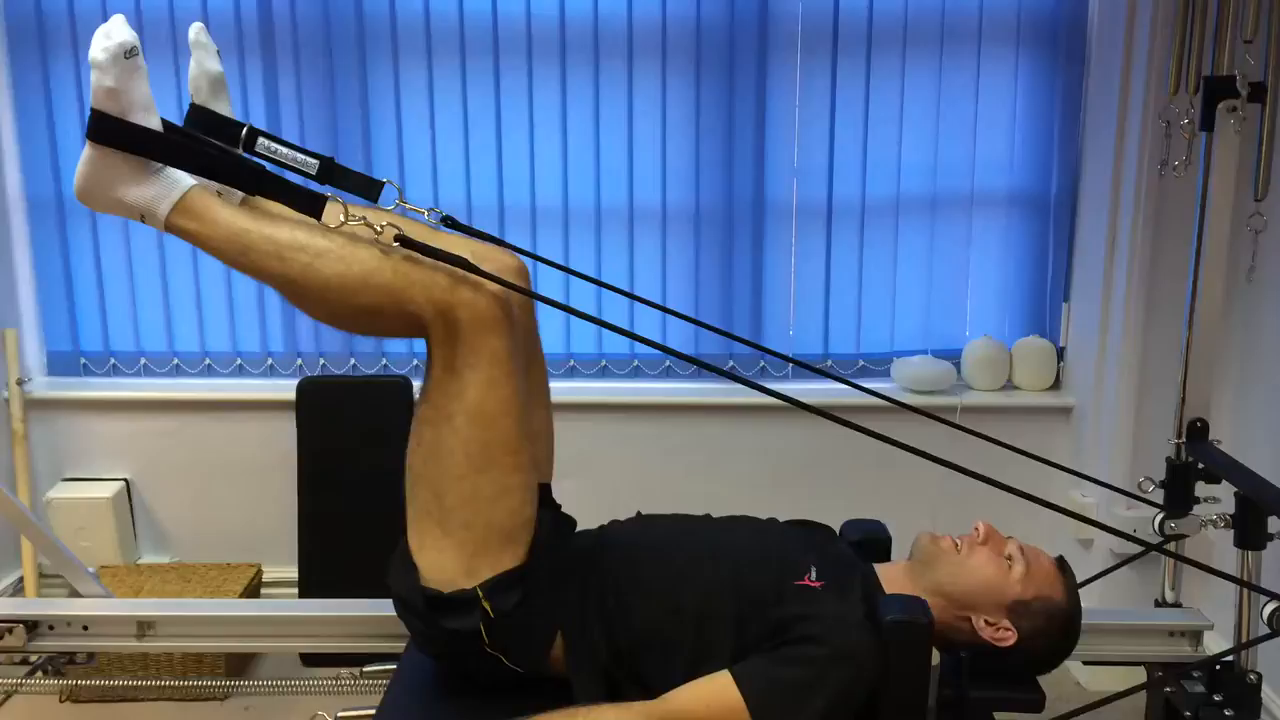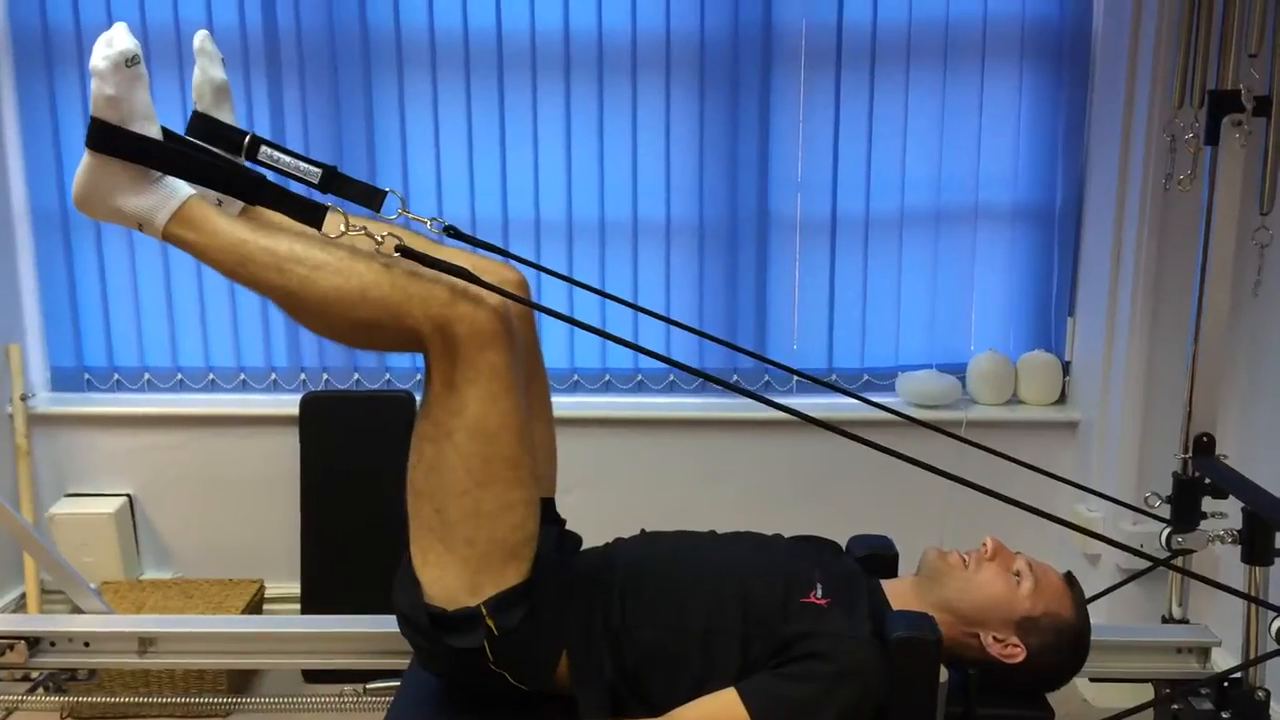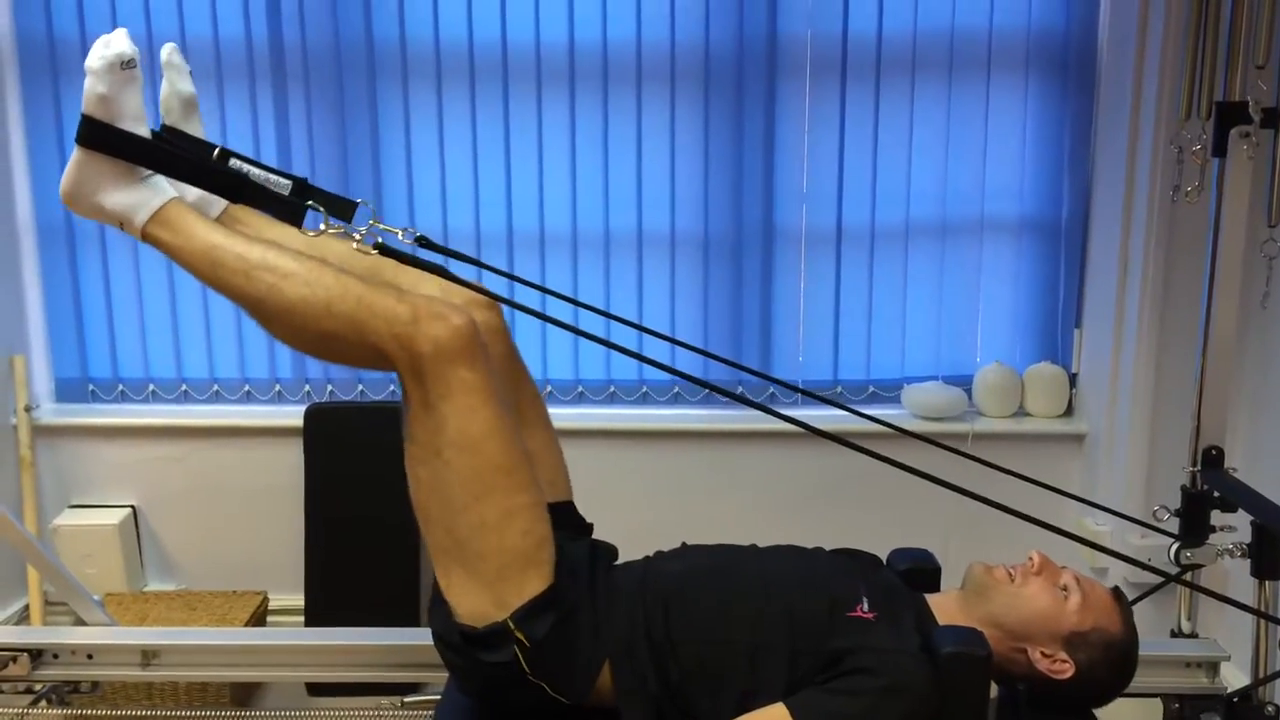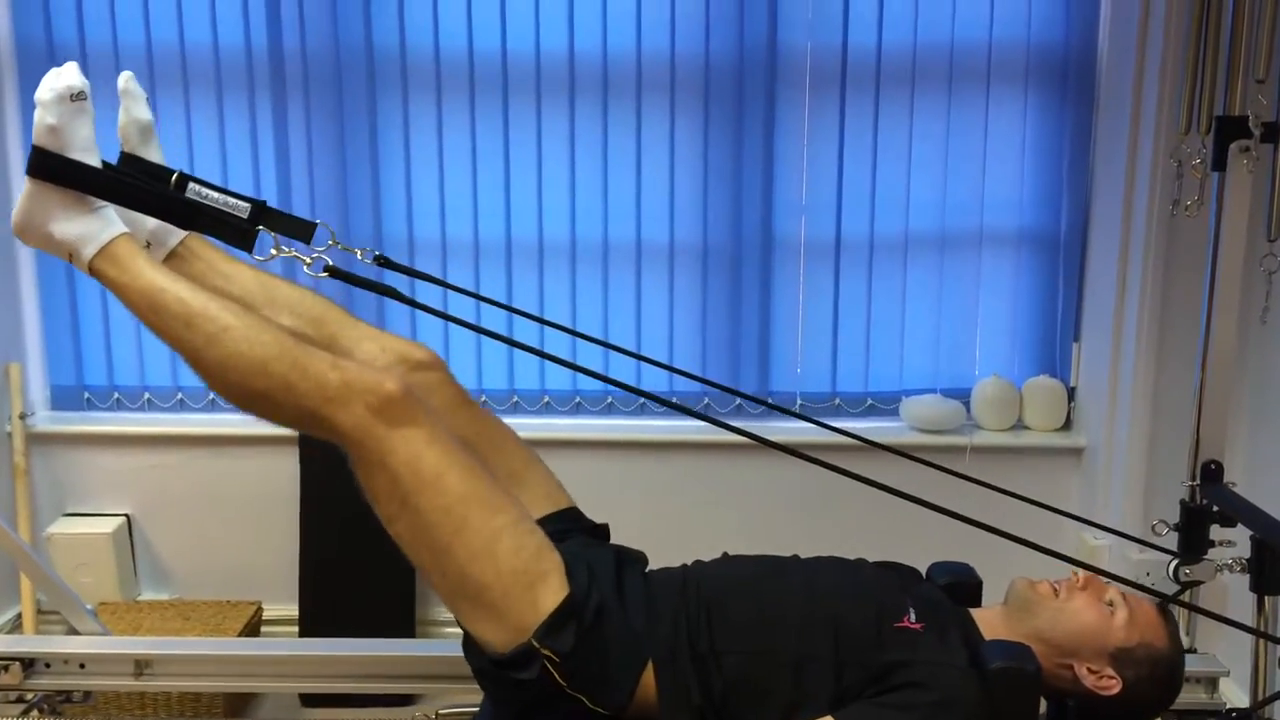
dt=0.7s
person 1, frame 1
right shoulder: (844, 572)
left hip: (493, 610)
right hip: (543, 563)
left knee: (471, 300)
right knee: (490, 280)
left ankle: (160, 190)
right ankle: (221, 178)
person 1, frame 2
right shoulder: (845, 587)
left hip: (497, 628)
right hip: (556, 575)
left knee: (472, 318)
right knee: (492, 294)
left ankle: (158, 199)
right ankle: (224, 187)
person 1, frame 3
right shoulder: (891, 600)
right hip: (586, 584)
left knee: (440, 335)
right knee: (467, 320)
left ankle: (142, 201)
right ankle: (196, 197)
person 1, frame 4
right shoulder: (934, 612)
right hip: (613, 587)
left knee: (368, 399)
right knee: (409, 369)
left ankle: (93, 236)
right ankle: (154, 233)
